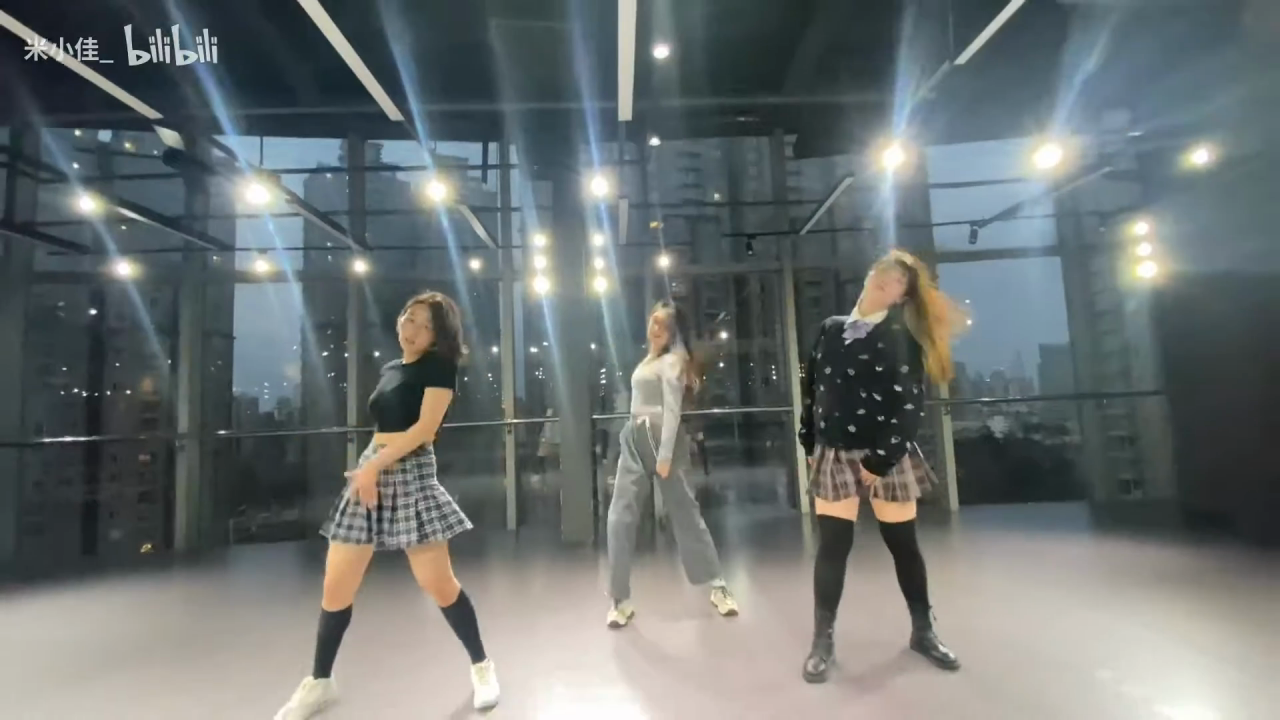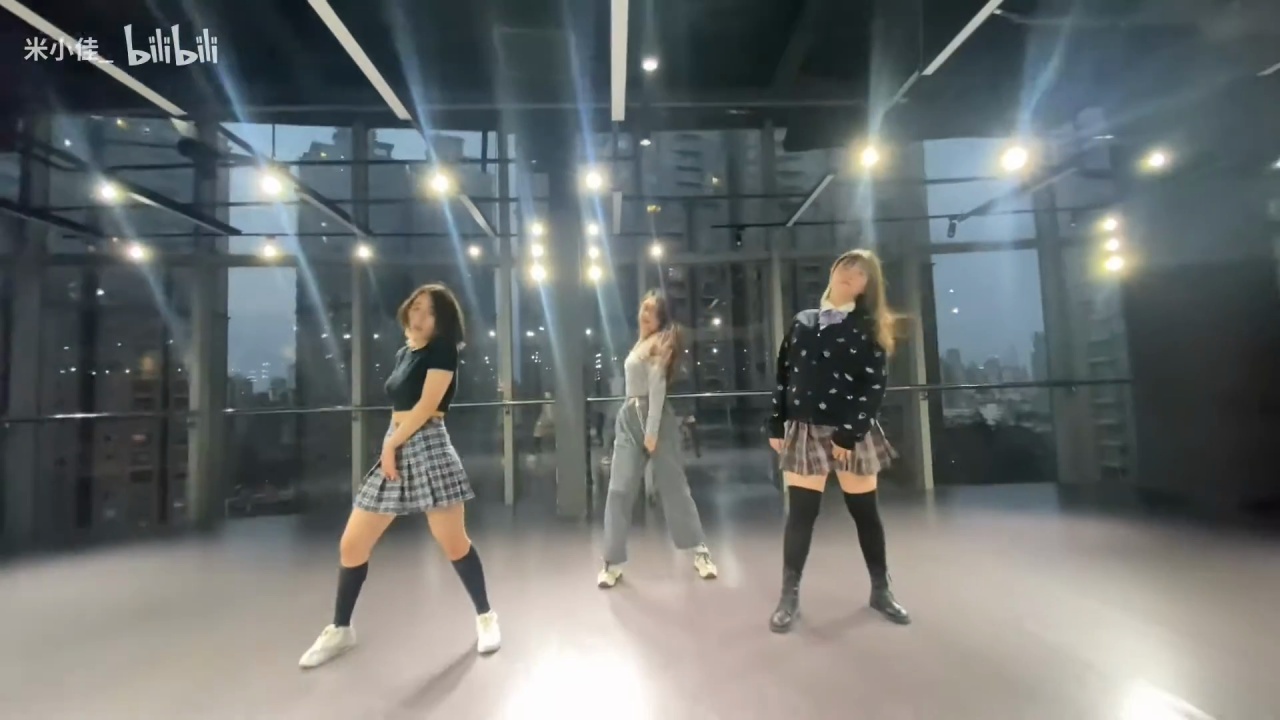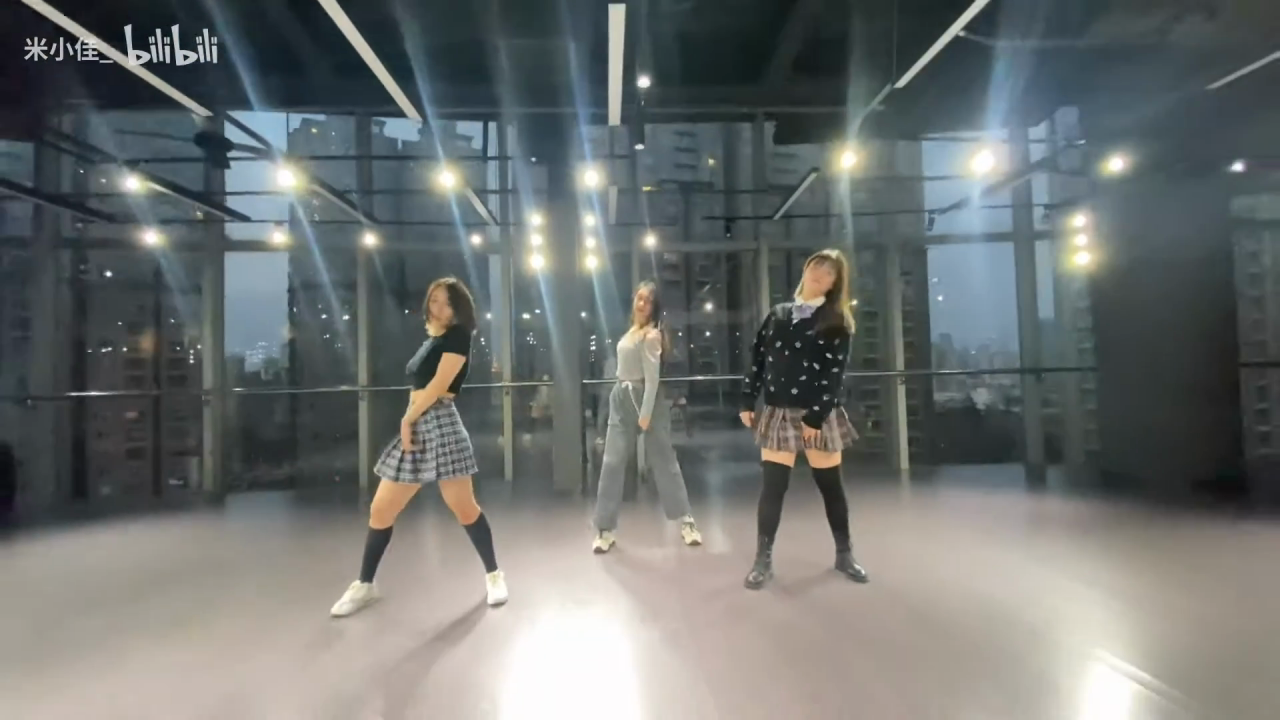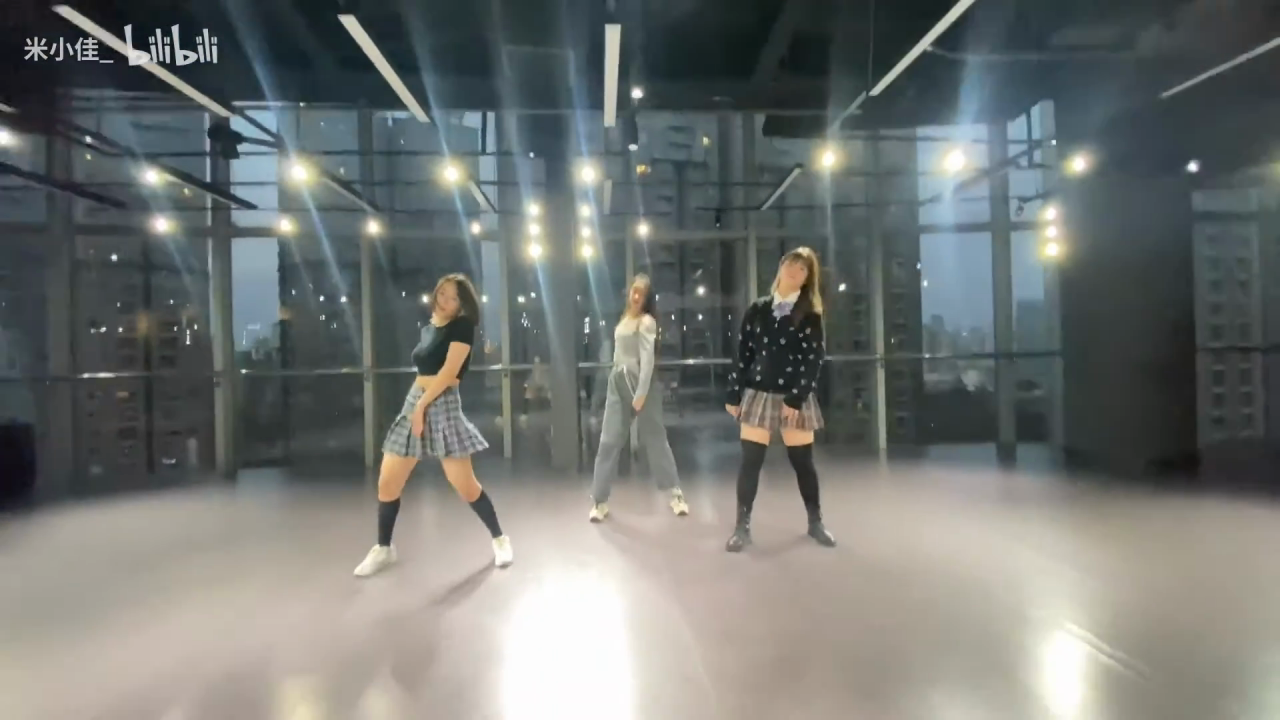
dt=0.3s
person 1, frame 1
left shoulder: (902, 339)
right shoulder: (830, 330)
left elbow: (909, 405)
right elbow: (812, 387)
left wrist: (880, 460)
right wrist: (807, 439)
left hip: (886, 454)
right hip: (832, 453)
left knee: (903, 544)
right knee: (832, 546)
left ankle: (923, 632)
right ankle: (823, 640)
person 1, frame 2
left shoulder: (867, 325)
right shoulder: (802, 321)
left elbow: (874, 384)
right elbow: (783, 374)
left wrist: (849, 435)
right wrist: (776, 425)
left hip: (851, 431)
right hip: (803, 430)
left knee: (865, 513)
right knee: (801, 514)
left ankle: (880, 590)
right ankle: (789, 597)
person 1, frame 3
left shoulder: (835, 320)
right shoulder: (777, 314)
left elbow: (836, 372)
right elbow: (759, 358)
left wrist: (816, 417)
right wrist: (748, 400)
left hip: (819, 415)
right hip: (777, 413)
left knee: (830, 486)
right knee: (773, 486)
left ankle: (844, 554)
right ankle: (763, 560)
person 1, frame 4
left shoulder: (810, 313)
right shoulder: (757, 309)
left elbow: (813, 359)
right elbow: (744, 353)
left wrist: (796, 399)
right wrist: (733, 395)
left hip: (796, 398)
right hip: (758, 396)
left knee: (802, 462)
right knee: (750, 461)
person 2, frame 1
left shoulder: (439, 365)
right shoulder: (390, 369)
left elbow: (426, 427)
left wrist: (372, 467)
left hip: (412, 474)
right hip: (371, 473)
left knee: (439, 585)
right knee: (336, 588)
person 2, frame 2
left shoulder: (443, 348)
right shoulder: (403, 354)
left elbow: (427, 404)
left wrist: (391, 444)
right wrist: (390, 448)
left hip: (427, 446)
right hip: (395, 446)
left knee: (453, 542)
right knee: (352, 546)
left ankle: (485, 617)
right ankle: (341, 630)
person 2, frame 3
left shoulder: (458, 336)
right shoulder: (430, 340)
left elbow: (440, 384)
left wrist: (407, 419)
right wrist: (409, 423)
left hip: (442, 426)
right hip: (415, 425)
left knee: (465, 508)
right knee: (381, 511)
left ankle: (493, 574)
right ankle: (365, 585)
person 2, frame 4
left shoulder: (462, 326)
right shoulder: (428, 328)
left elbow: (449, 371)
left wrist: (422, 405)
right wrist: (416, 407)
left hip: (442, 407)
right hip: (414, 405)
left knee: (466, 486)
right knee: (387, 484)
left ankle: (499, 539)
right ankle: (383, 549)
person 3, frame 1
left shoulder: (671, 361)
right shoulder: (648, 359)
left elbow: (673, 409)
left wrist: (665, 454)
left hip: (664, 439)
right hip: (634, 438)
left knee: (685, 513)
right knee: (621, 518)
person 3, frame 2
left shoulder: (657, 345)
right shoulder: (641, 343)
left elbow: (657, 390)
left wrist: (652, 431)
left hip: (653, 418)
right hip: (628, 418)
left knee: (673, 486)
right knee: (620, 488)
left ankle: (700, 552)
right ankle: (612, 562)
person 3, frame 3
left shoulder: (651, 334)
right shoulder: (632, 331)
left elbow: (652, 375)
left wrist: (646, 412)
left hip: (646, 398)
right hip: (621, 397)
left knee: (663, 461)
right knee: (612, 462)
left ankle: (686, 522)
right ankle: (605, 529)
person 3, frame 4
left shoulder: (646, 322)
right shoulder: (625, 319)
left elbow: (647, 360)
left wrist: (641, 393)
left hip: (639, 382)
right hip: (618, 381)
left knee: (655, 439)
right knee: (609, 441)
left ankle: (675, 494)
right ankle: (600, 501)
